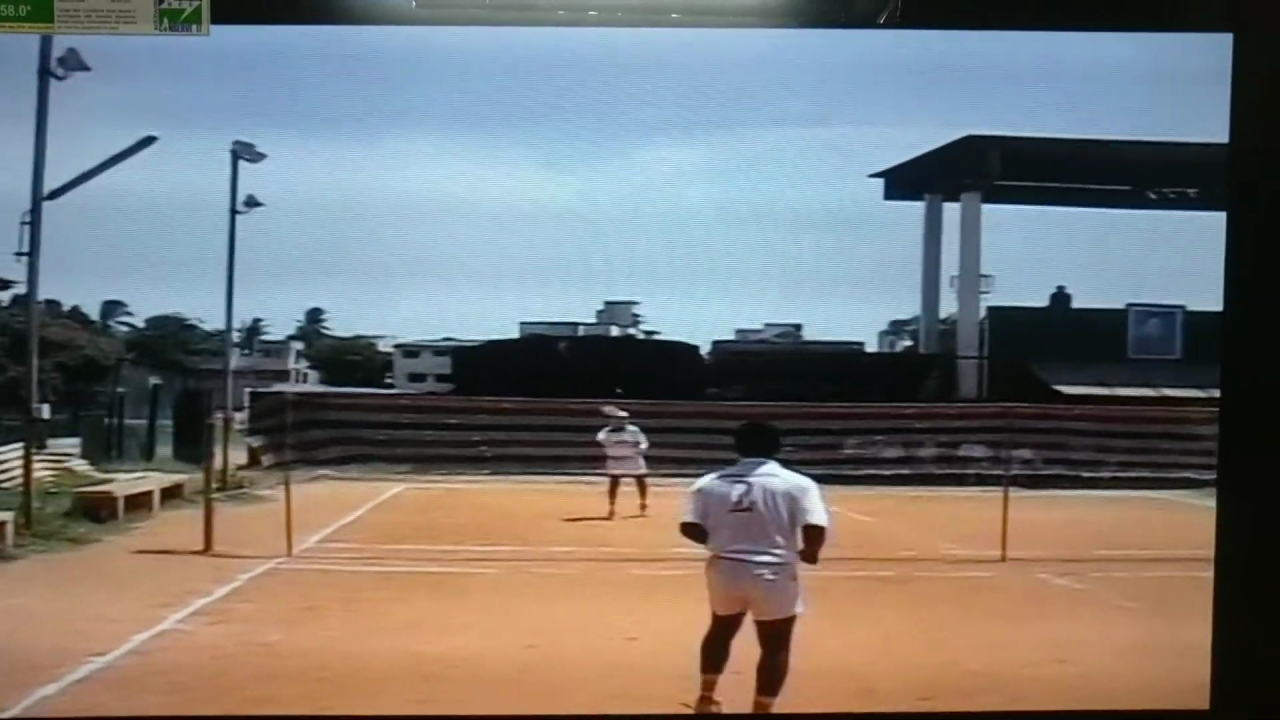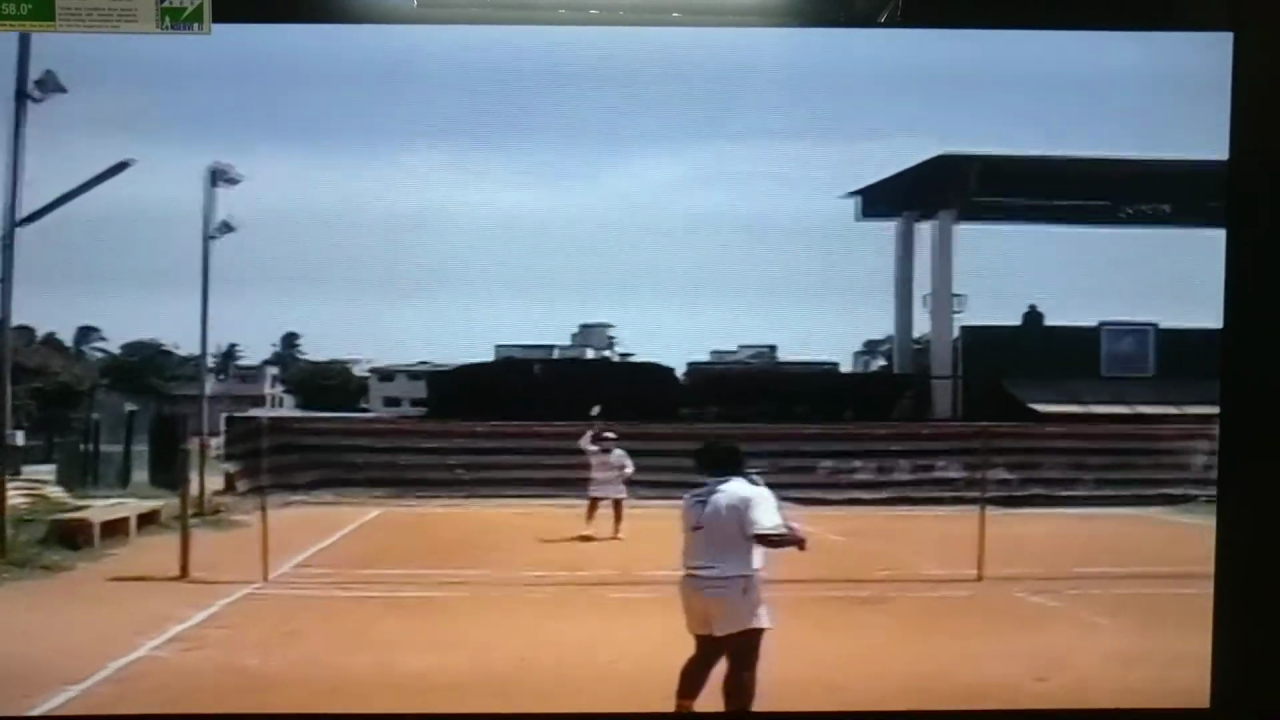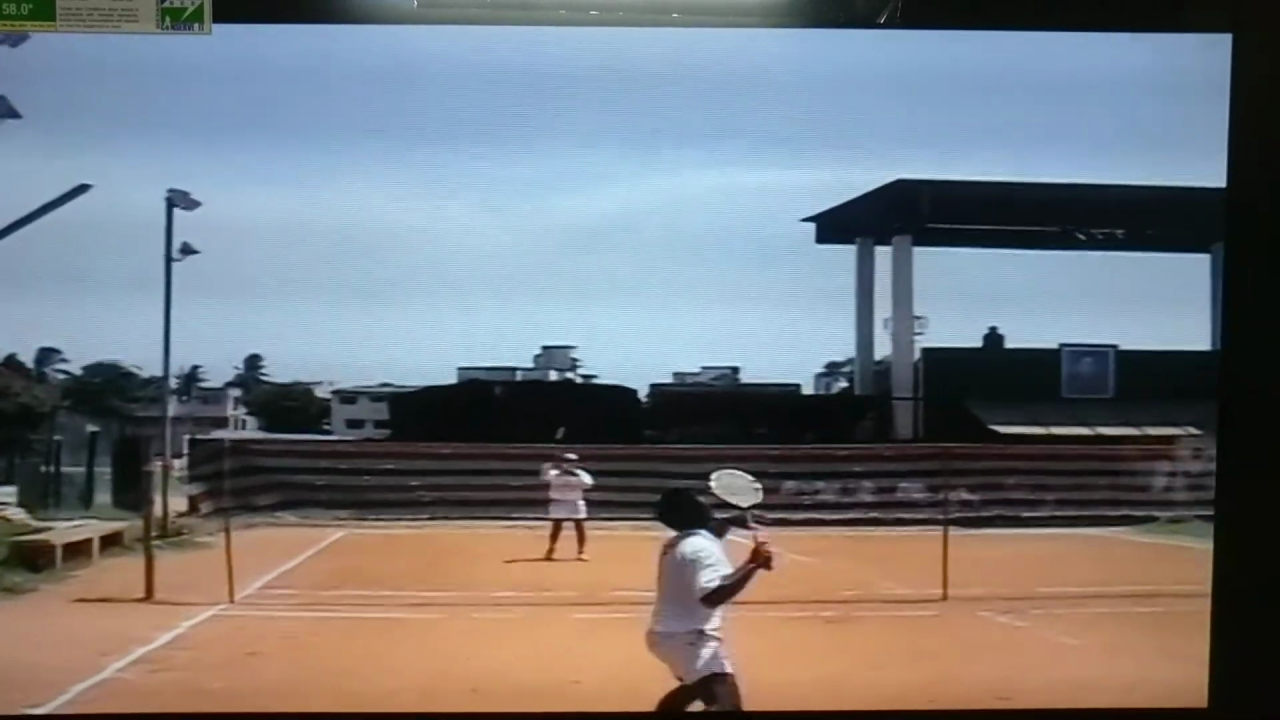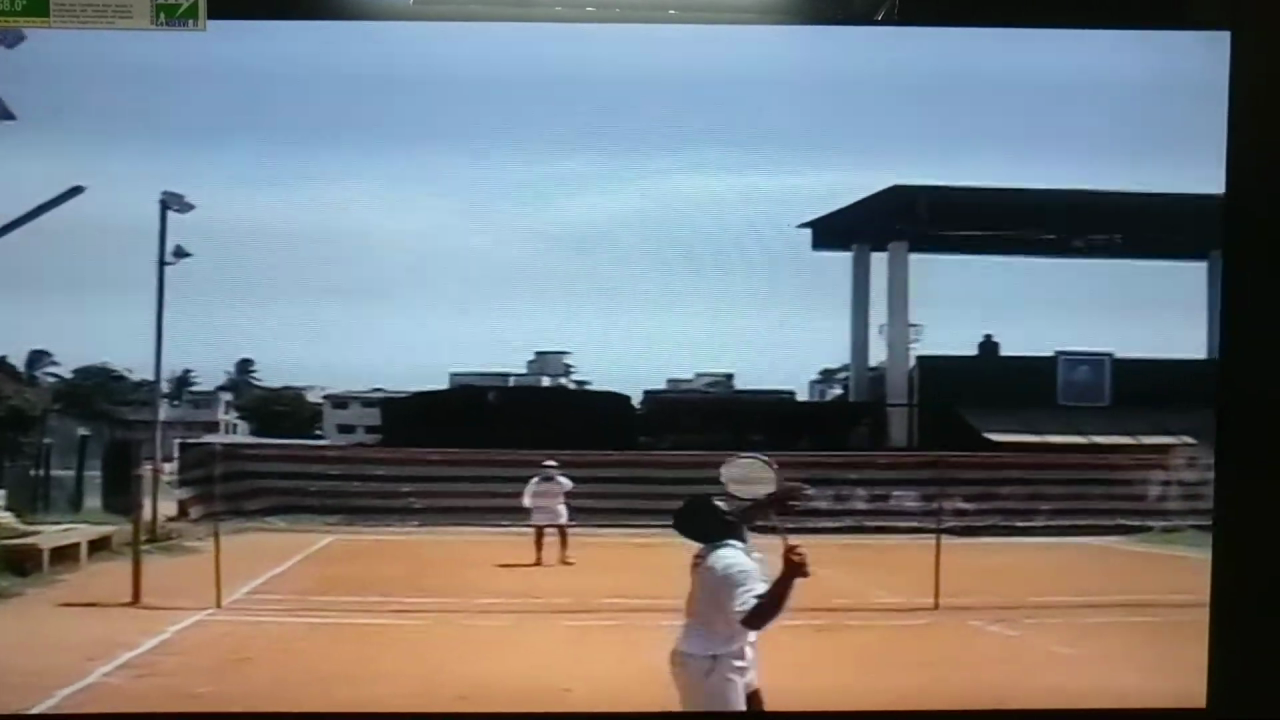
dt=0.3s
person 1, frame 1
left shoulder: (709, 482)
right shoulder: (797, 483)
left elbow: (690, 528)
right elbow: (815, 530)
right wrist: (809, 552)
left hip: (724, 570)
right hip: (773, 574)
left knee: (720, 630)
right knee: (775, 646)
left ankle: (707, 697)
right ankle: (761, 710)
person 1, frame 2
left shoulder: (692, 500)
right shoulder: (753, 494)
right elbow: (766, 536)
right wrist: (794, 537)
left hip: (694, 585)
right hip: (732, 587)
left knee: (706, 652)
right knee: (742, 662)
left ankle: (683, 710)
person 1, frame 3
left shoulder: (680, 543)
right shoulder: (702, 549)
left elbow: (714, 527)
right elbow: (713, 597)
left wrist: (739, 519)
right wrist: (753, 564)
left hip: (670, 634)
right hip: (688, 639)
left knee: (694, 688)
right knee: (726, 704)
person 1, frame 4
left shoulder: (715, 551)
right shoulder: (734, 562)
left elbow: (740, 519)
right elbow: (754, 619)
left wrist: (769, 502)
right wrist: (789, 575)
left hip: (713, 658)
right hip: (712, 664)
